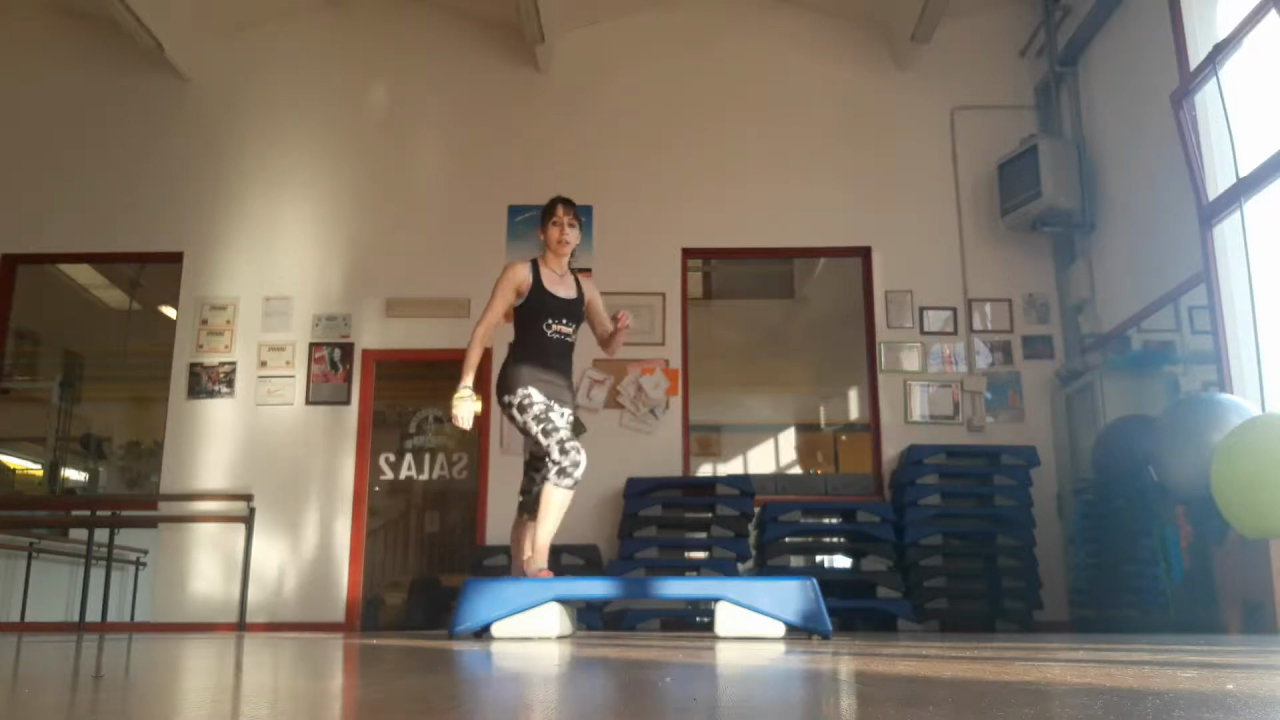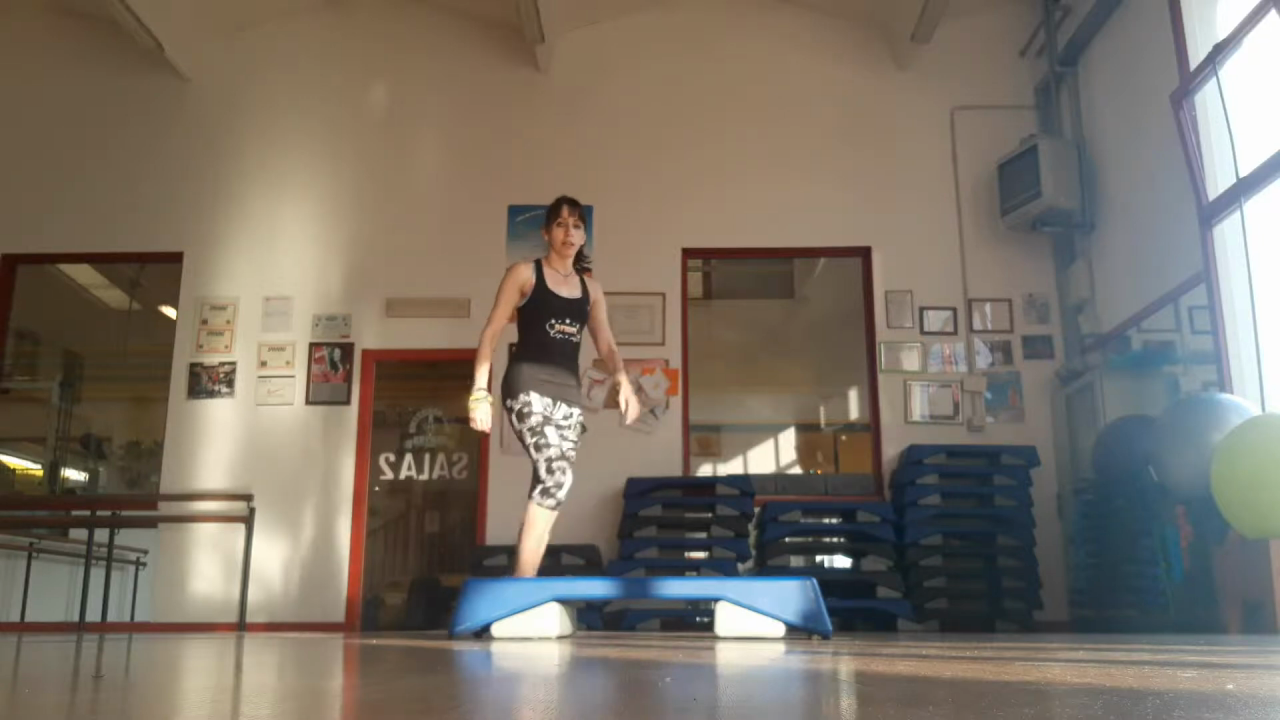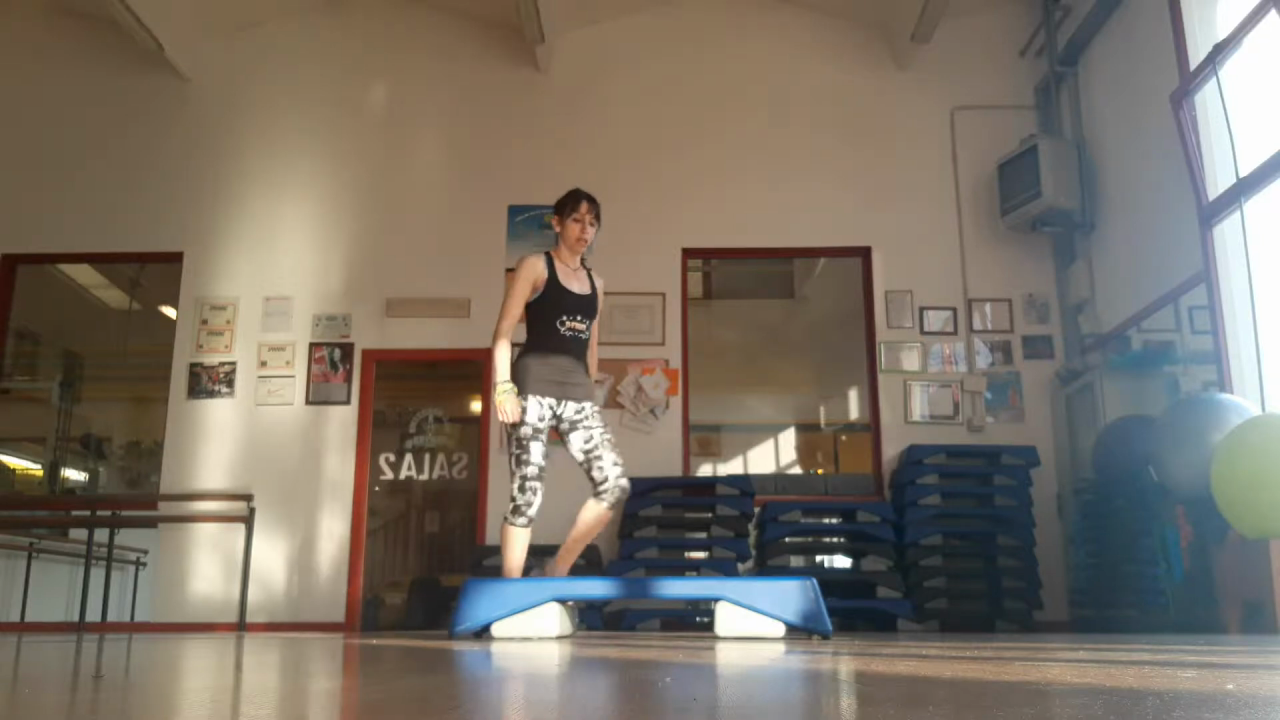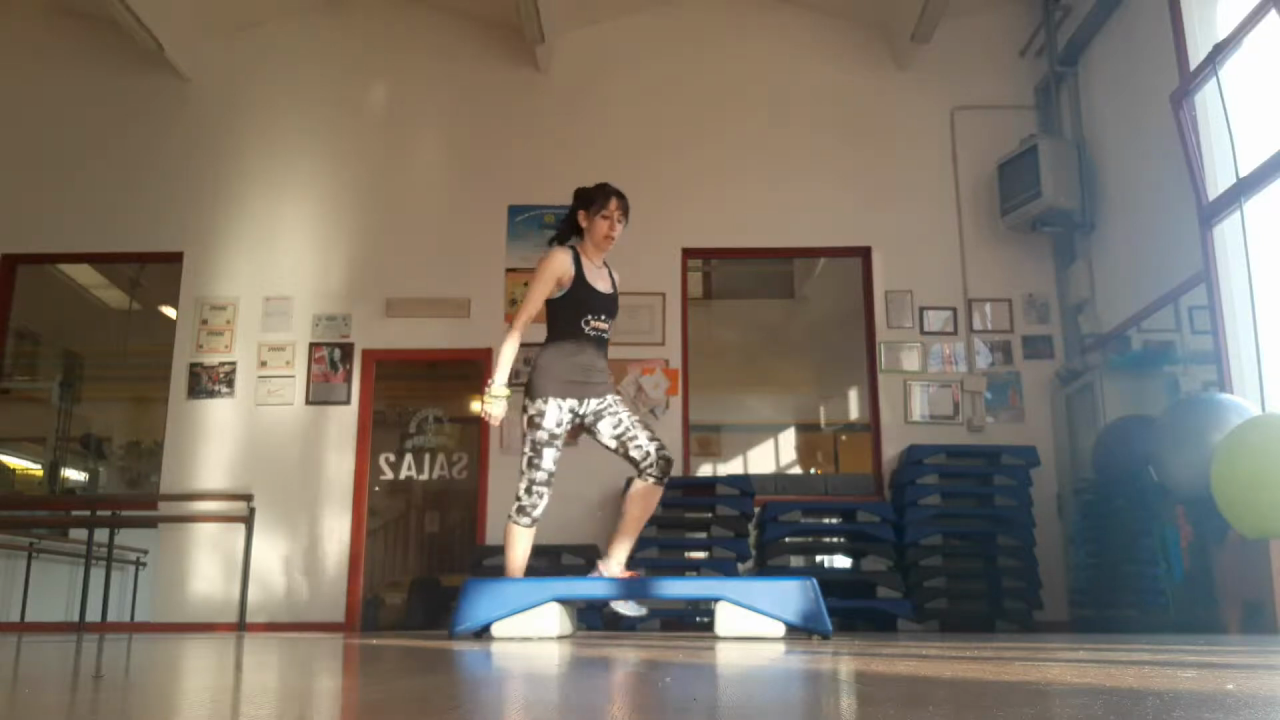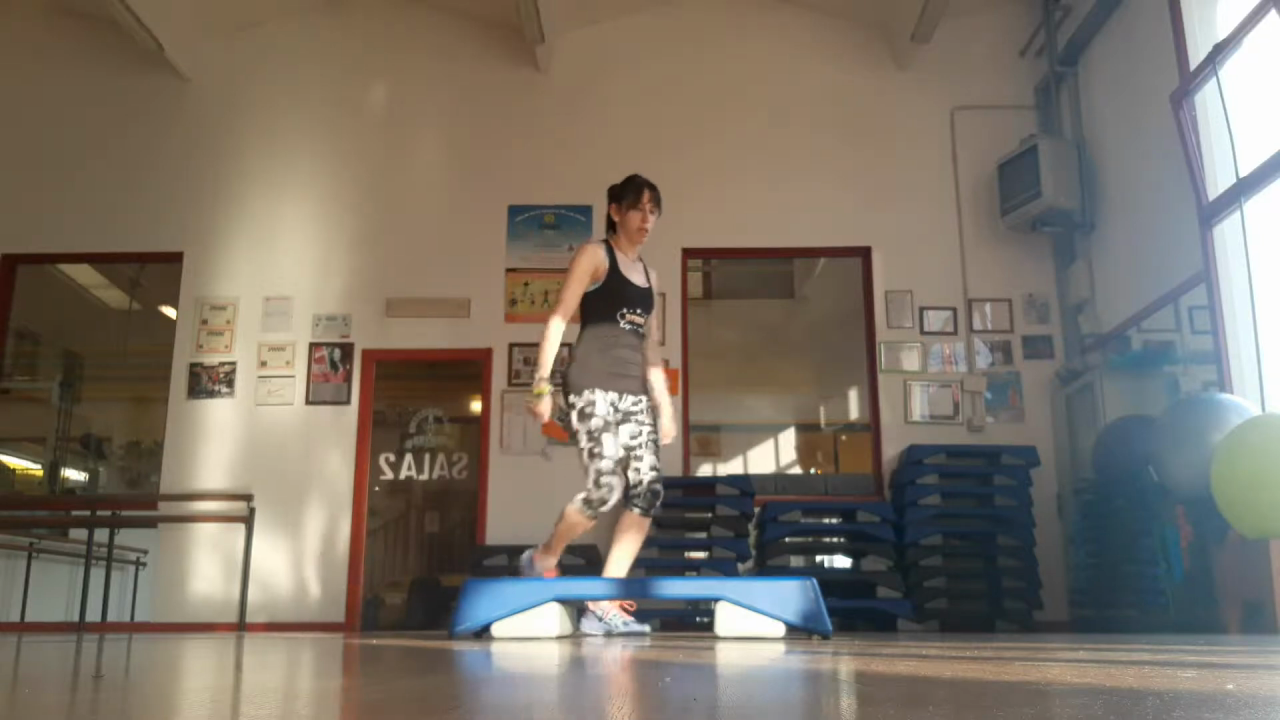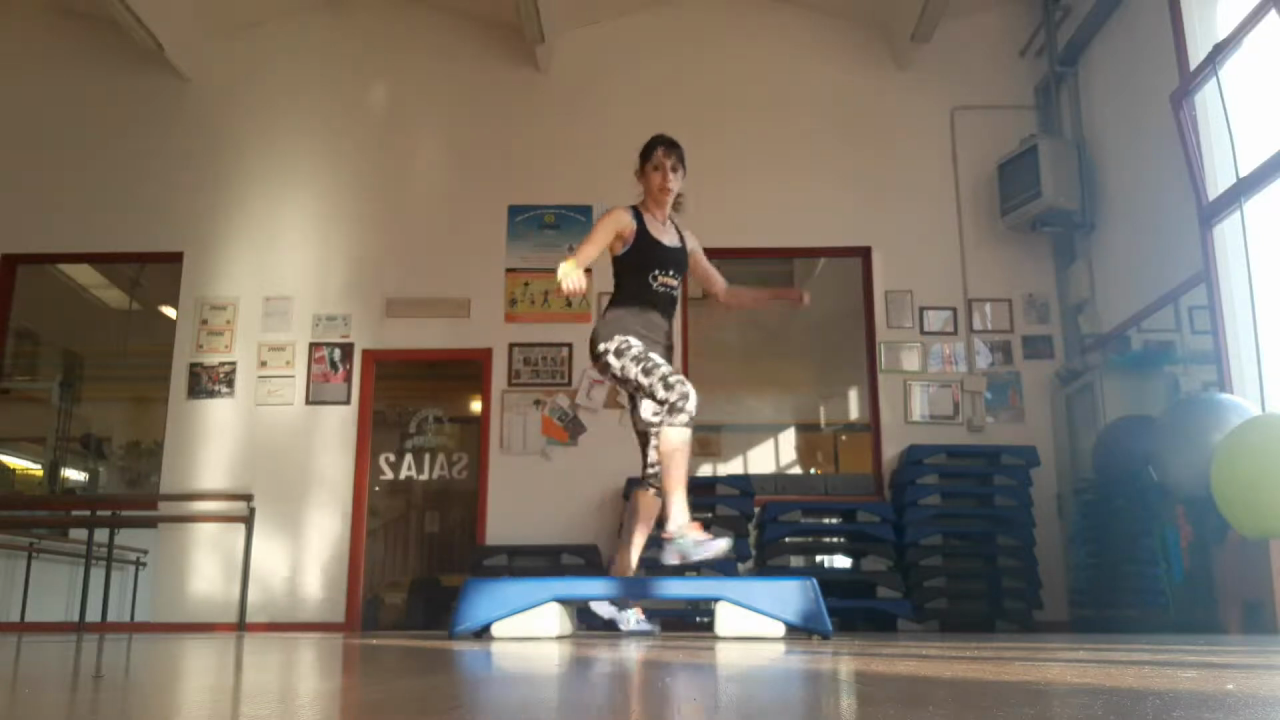
dt=0.2s
person 1, frame 1
left shoulder: (585, 287)
right shoulder: (520, 273)
left elbow: (608, 345)
right elbow: (482, 332)
left wrist: (620, 328)
right wrist: (465, 389)
left hip: (560, 394)
right hip: (522, 384)
left knee: (534, 494)
right knee: (570, 458)
left ankle: (520, 583)
right ankle: (534, 565)
person 1, frame 2
left shoulder: (590, 287)
right shoulder: (524, 274)
left elbow: (606, 347)
right elbow: (490, 334)
left wrist: (624, 383)
right wrist: (480, 392)
left hip: (568, 394)
right hip: (527, 386)
left knee: (549, 491)
right knee: (555, 475)
right ankle: (522, 580)
person 1, frame 3
left shoulder: (594, 282)
right shoulder: (535, 266)
right elbow: (503, 332)
left wrist: (588, 393)
right wrist: (503, 385)
left hip: (578, 394)
right hip: (534, 388)
left knee: (614, 484)
right knee: (528, 493)
left ankle: (555, 573)
person 1, frame 4
left shoulder: (611, 276)
right shoulder: (560, 260)
right elbow: (519, 325)
right wrist: (498, 386)
left hip: (598, 389)
right hip: (554, 385)
left knee: (657, 462)
right knee: (534, 492)
left ankle: (611, 569)
person 1, frame 5
left shoulder: (648, 274)
right shoulder: (593, 255)
right elbow: (558, 319)
left wrist: (665, 405)
right wrist: (543, 381)
left hip: (633, 388)
right hip: (593, 380)
left knee: (646, 492)
right knee: (603, 488)
left ankle: (602, 605)
right ankle: (542, 558)
person 1, frame 6
left shoulder: (684, 238)
right shoulder: (622, 219)
left elbow: (723, 292)
right elbow: (574, 263)
left wrist: (777, 294)
right wrist: (569, 271)
left hip: (657, 347)
right hip: (619, 336)
left knee: (659, 469)
right knee: (682, 396)
right ankle: (679, 528)
